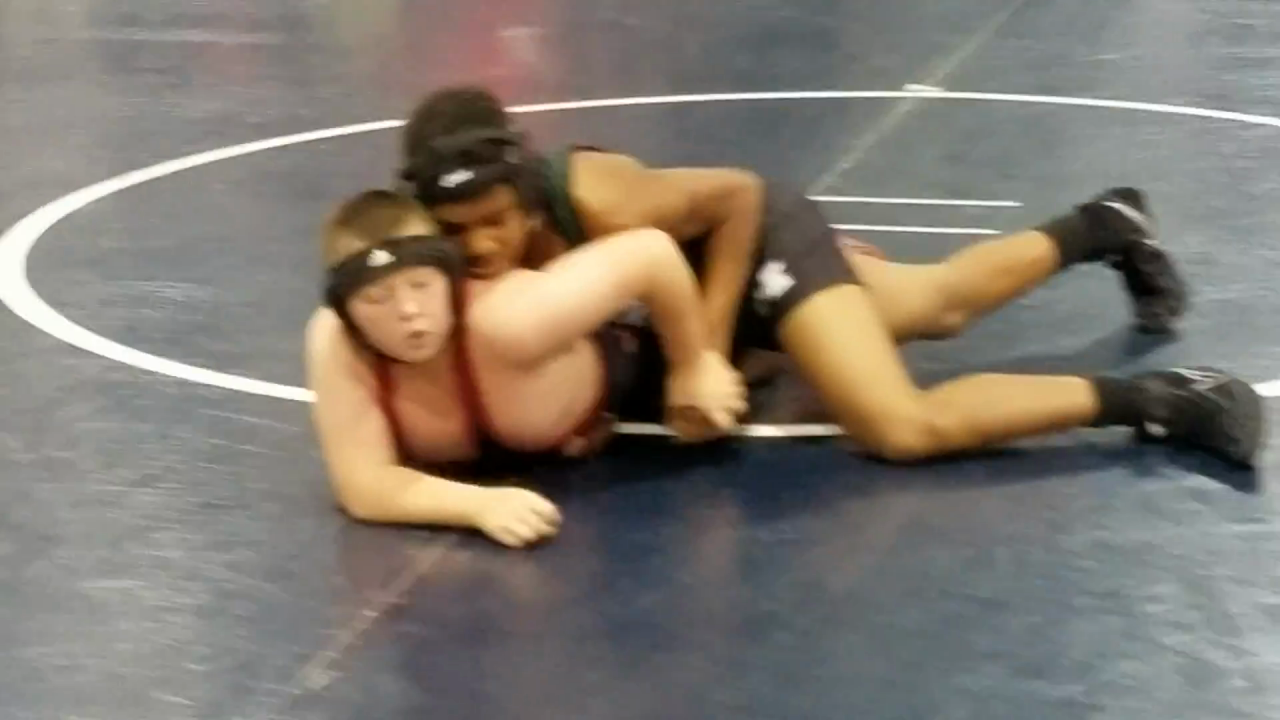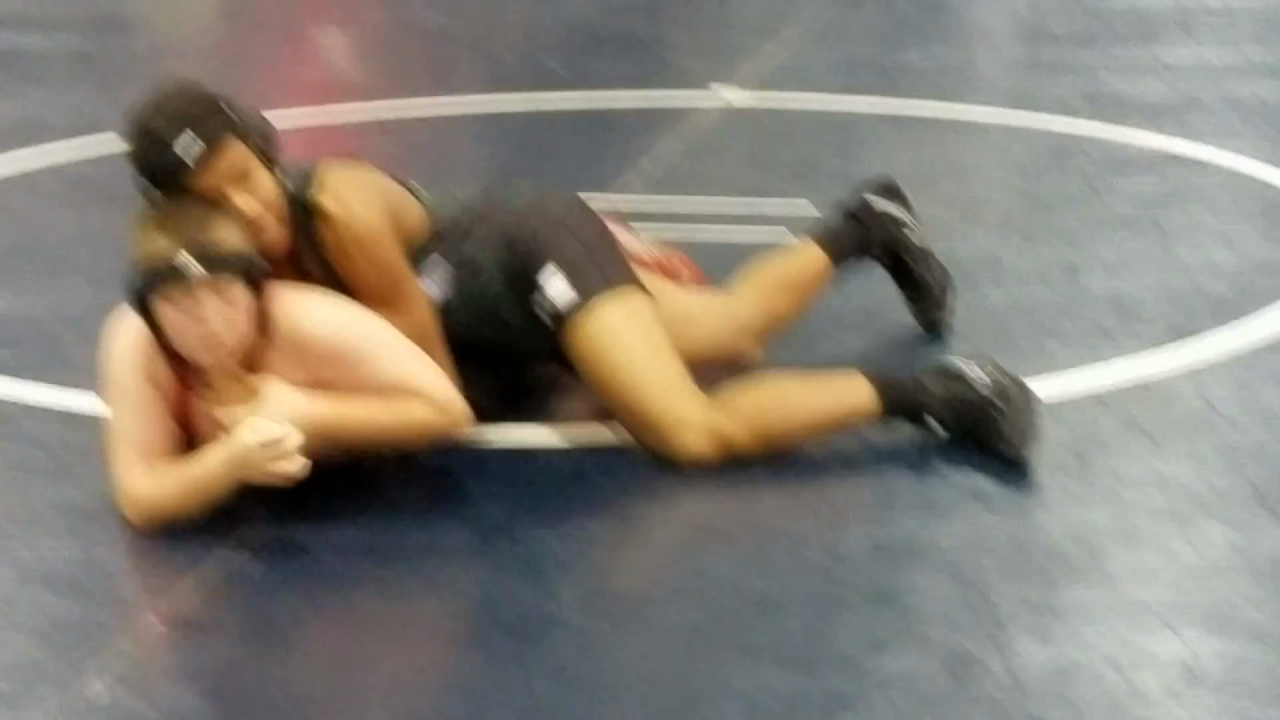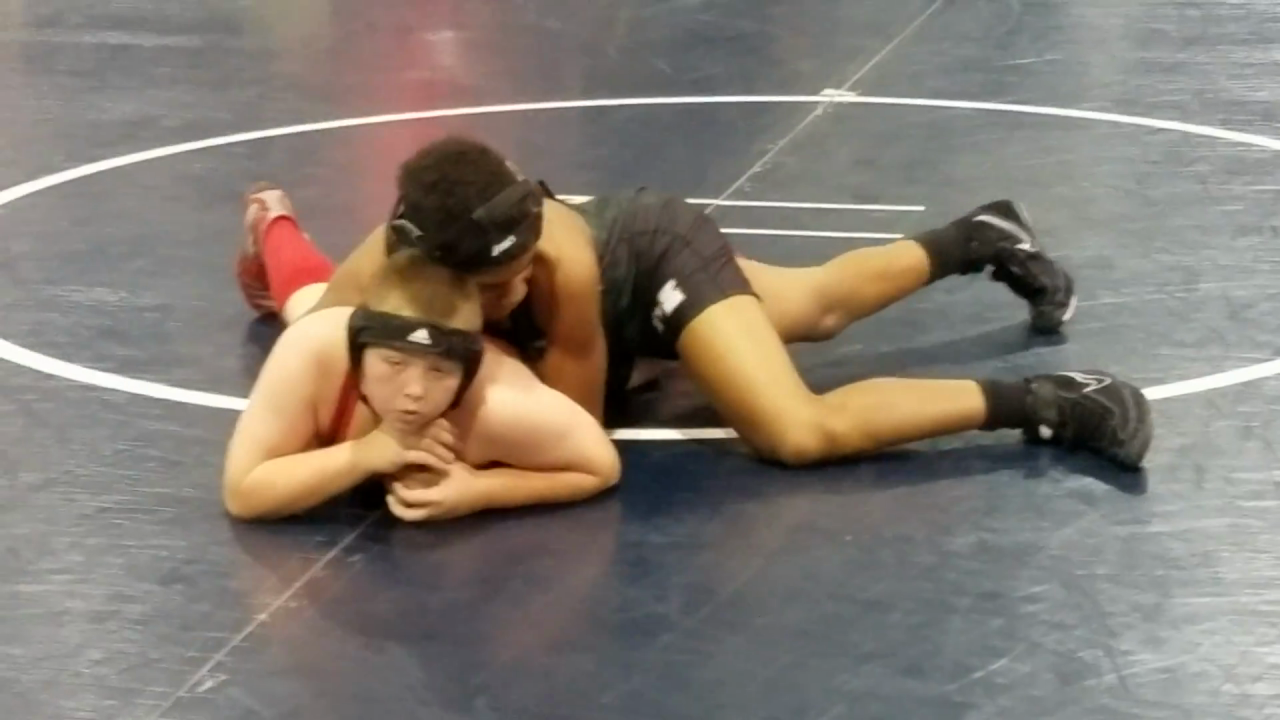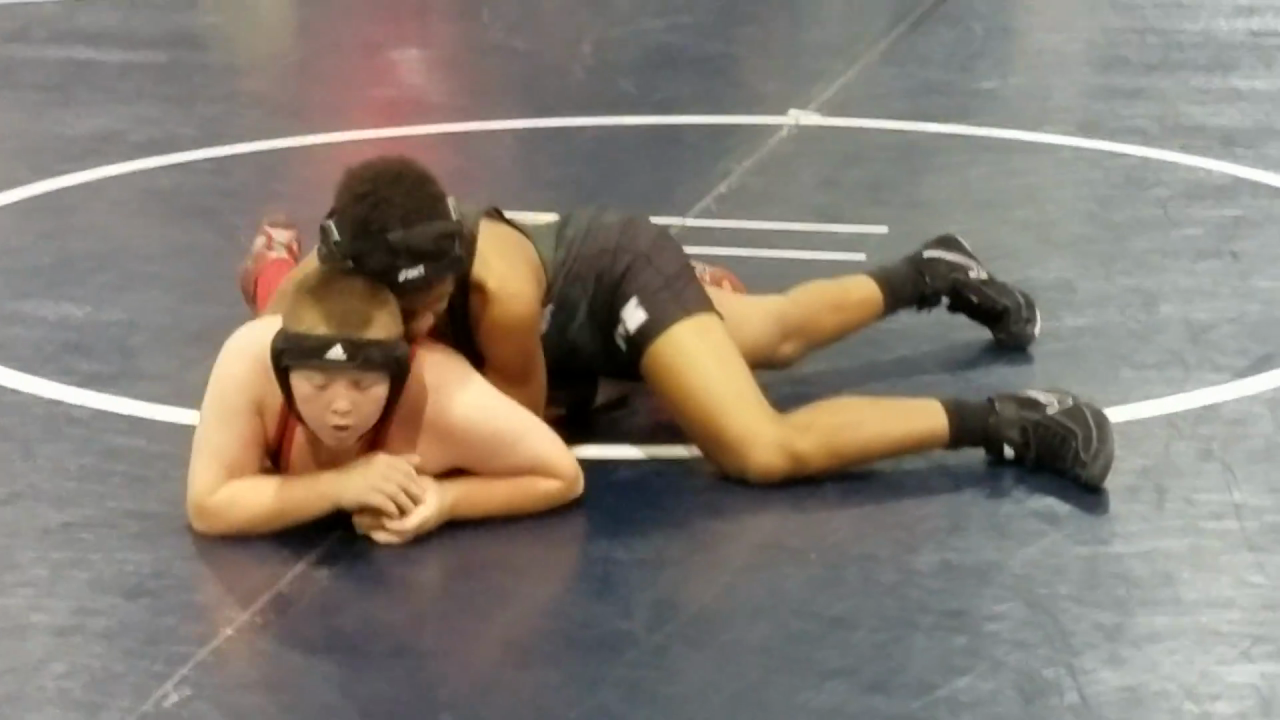
dt=0.5s
person 1, frame 1
left shoulder: (597, 201)
right shoulder: (466, 237)
left elbow: (739, 191)
left hip: (764, 240)
right hip: (725, 272)
left knee: (904, 429)
right knee: (945, 303)
left ankle: (1150, 400)
right ankle: (1098, 226)
person 1, frame 2
left shoulder: (342, 210)
left hip: (538, 254)
right hip: (499, 324)
left knee: (696, 434)
right knee: (738, 331)
left ankle: (929, 395)
right ankle: (863, 227)
person 1, frame 3
left shoulder: (555, 255)
right shoulder: (386, 269)
left elbow: (579, 407)
left hip: (664, 249)
right hip: (617, 265)
left knee: (798, 430)
right knee: (822, 306)
left ankle: (1043, 401)
right ankle: (979, 240)
person 1, frame 4
left shoulder: (496, 282)
right shoulder: (334, 276)
left hip: (622, 274)
right hip: (585, 286)
left knee: (766, 451)
right knee: (782, 334)
left ankle: (1007, 424)
right ankle: (931, 274)
person 2, frame 1
left shoulder: (506, 322)
right shoulder: (335, 343)
left elbow: (651, 251)
right elbow: (364, 488)
left wrist: (693, 366)
right wrist: (482, 505)
person 2, frame 2
left shoulder: (311, 327)
right shoulder: (134, 346)
left elbow: (451, 414)
right elbow: (139, 499)
left wrist: (311, 416)
right wrist: (231, 462)
person 2, frame 3
left shoulder: (496, 404)
right shoulder: (316, 353)
left elbow: (602, 469)
right elbow: (241, 494)
left wrist: (478, 490)
right wrist: (365, 455)
right ankle: (272, 224)
person 2, frame 4
left shoulder: (446, 400)
right shoulder: (251, 361)
left elbow: (564, 477)
right elbow: (206, 508)
left wrist: (446, 500)
right wrist: (334, 486)
